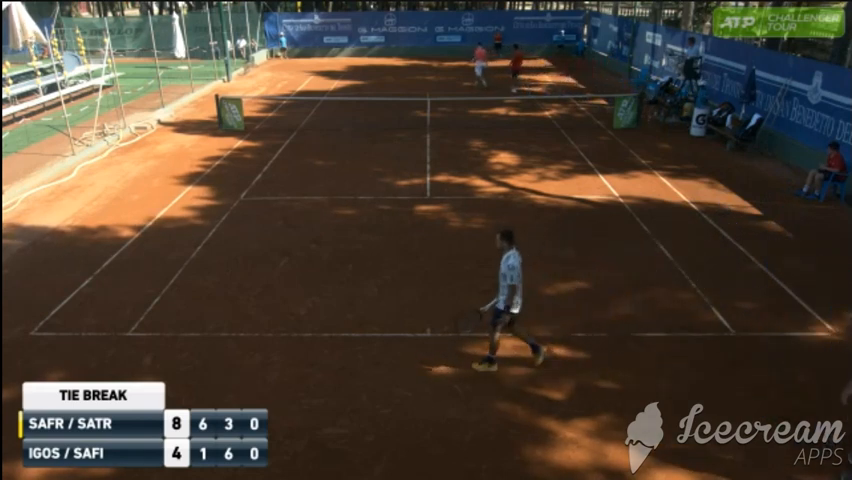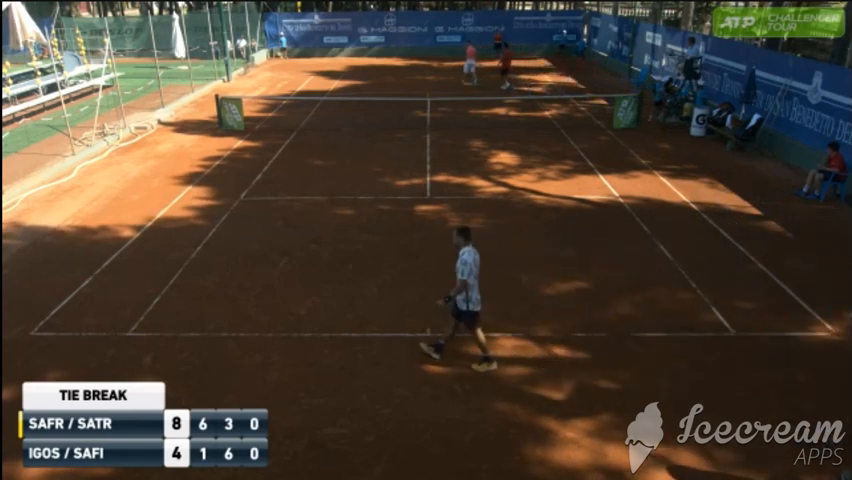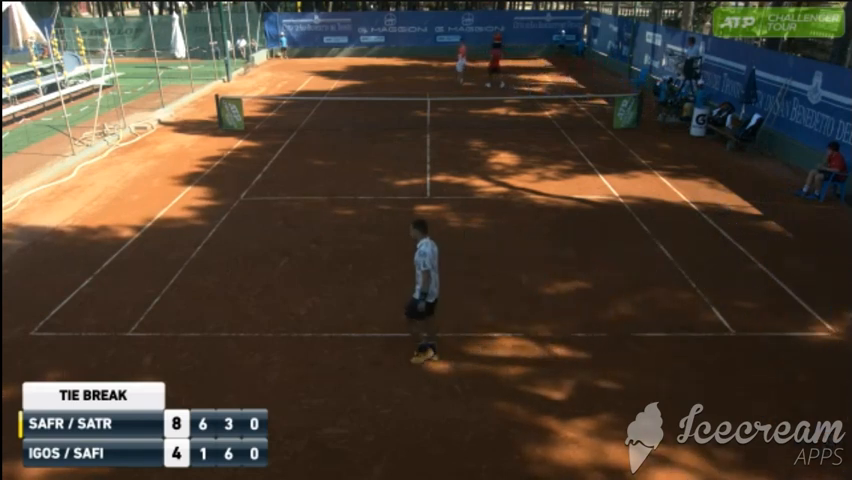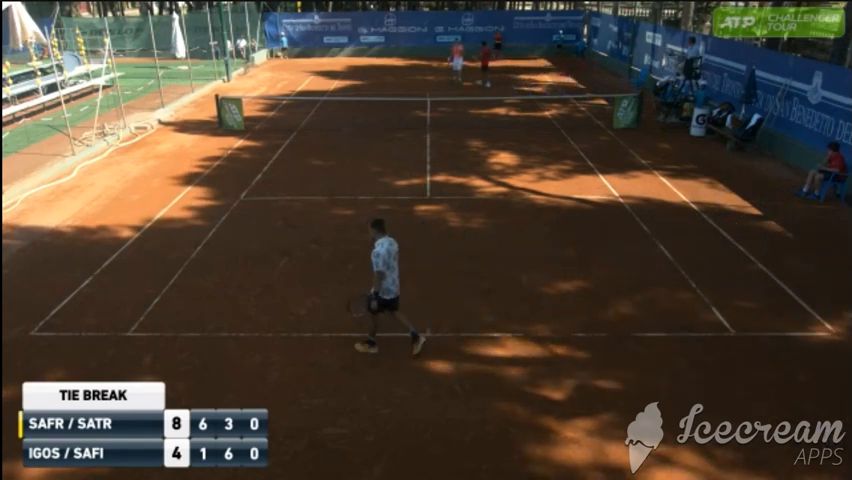
dt=0.4s
person 1, frame 1
left shoulder: (510, 263)
right shoulder: (513, 254)
left elbow: (512, 289)
left wrist: (506, 311)
right wrist: (499, 295)
left hip: (506, 304)
right hip: (506, 300)
left knee: (494, 331)
right knee: (511, 328)
left ankle: (490, 361)
right ankle: (536, 348)
person 1, frame 2
left shoulder: (465, 259)
right shoulder: (472, 252)
left elbow: (462, 285)
left wrist: (447, 299)
left hip: (468, 302)
right hip: (463, 299)
left knee: (475, 330)
right knee: (454, 324)
left ankle: (488, 360)
right ankle: (437, 349)
person 1, frame 3
left shoulder: (423, 250)
right shoulder: (431, 244)
left elbow: (426, 276)
left wrist: (422, 298)
left hip: (424, 294)
right hip: (433, 292)
left knee: (410, 320)
right knee: (428, 320)
left ankle: (424, 348)
right ankle: (430, 349)
person 1, frame 4
left shoulder: (378, 251)
right shoulder: (392, 242)
left elbow: (378, 275)
left wrist: (373, 297)
left hip: (383, 290)
right hip: (394, 286)
left knee: (373, 315)
right knee: (394, 312)
left ankle: (371, 344)
right ankle: (416, 336)
